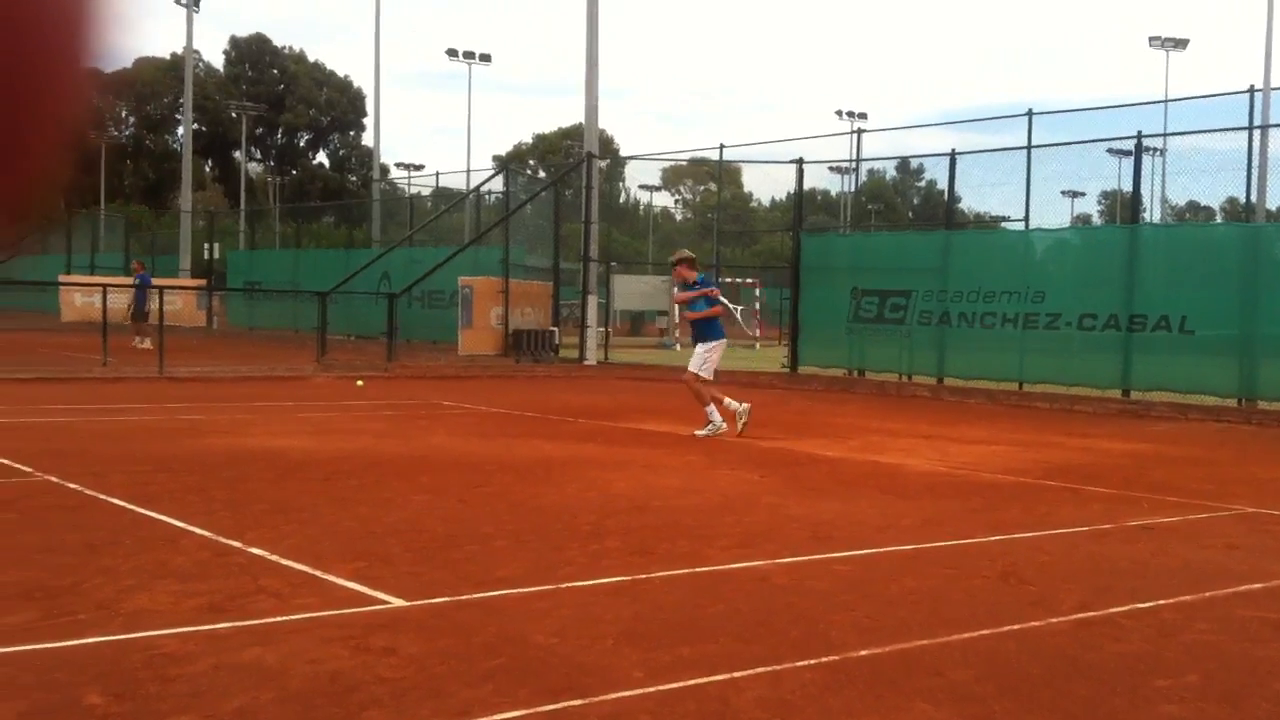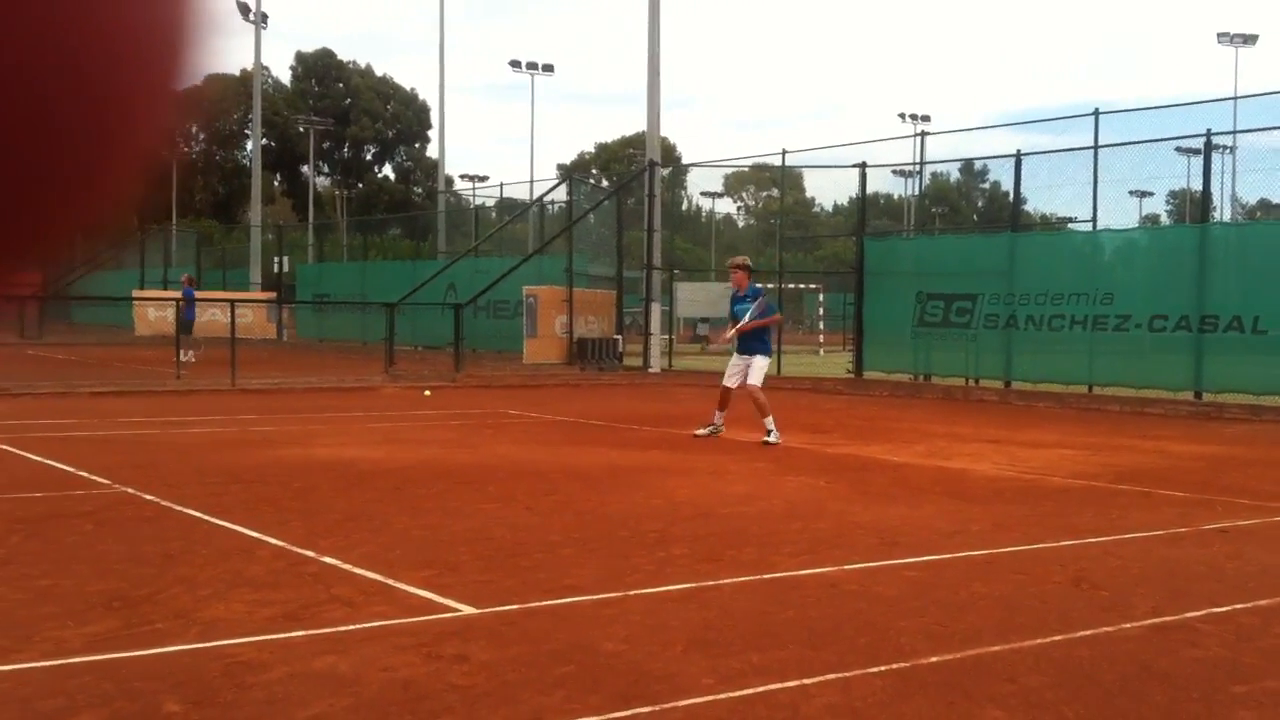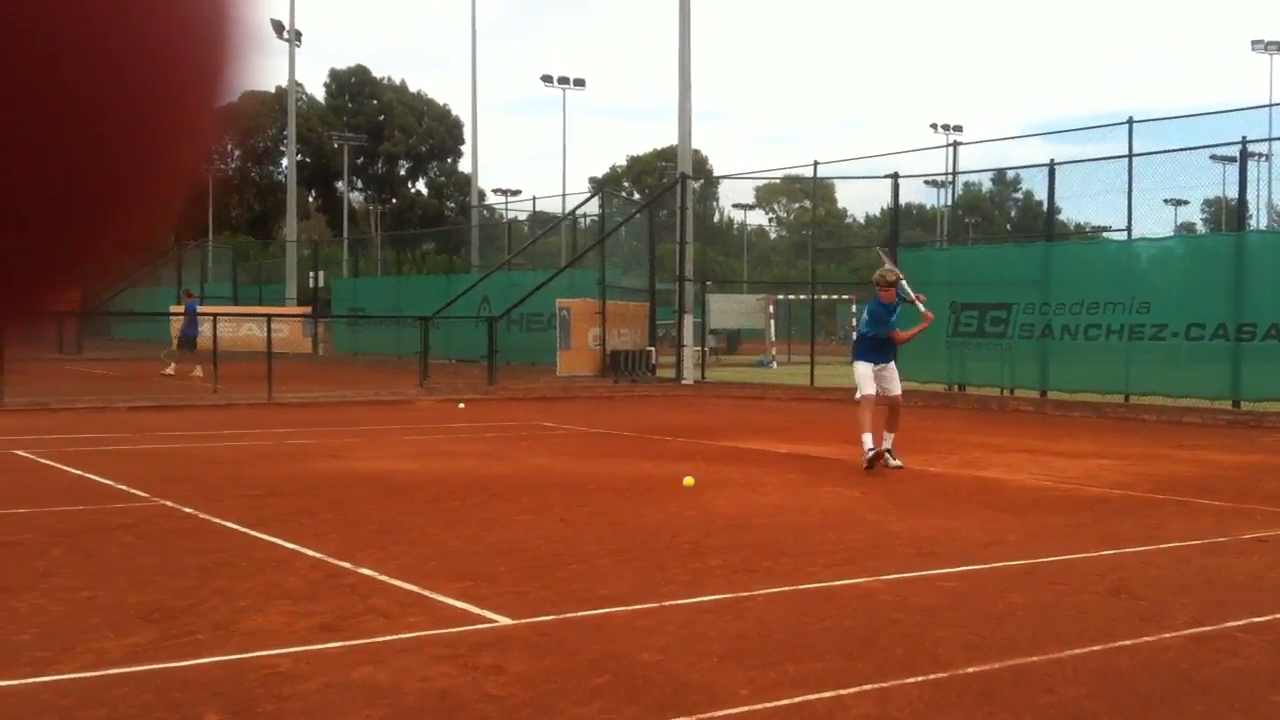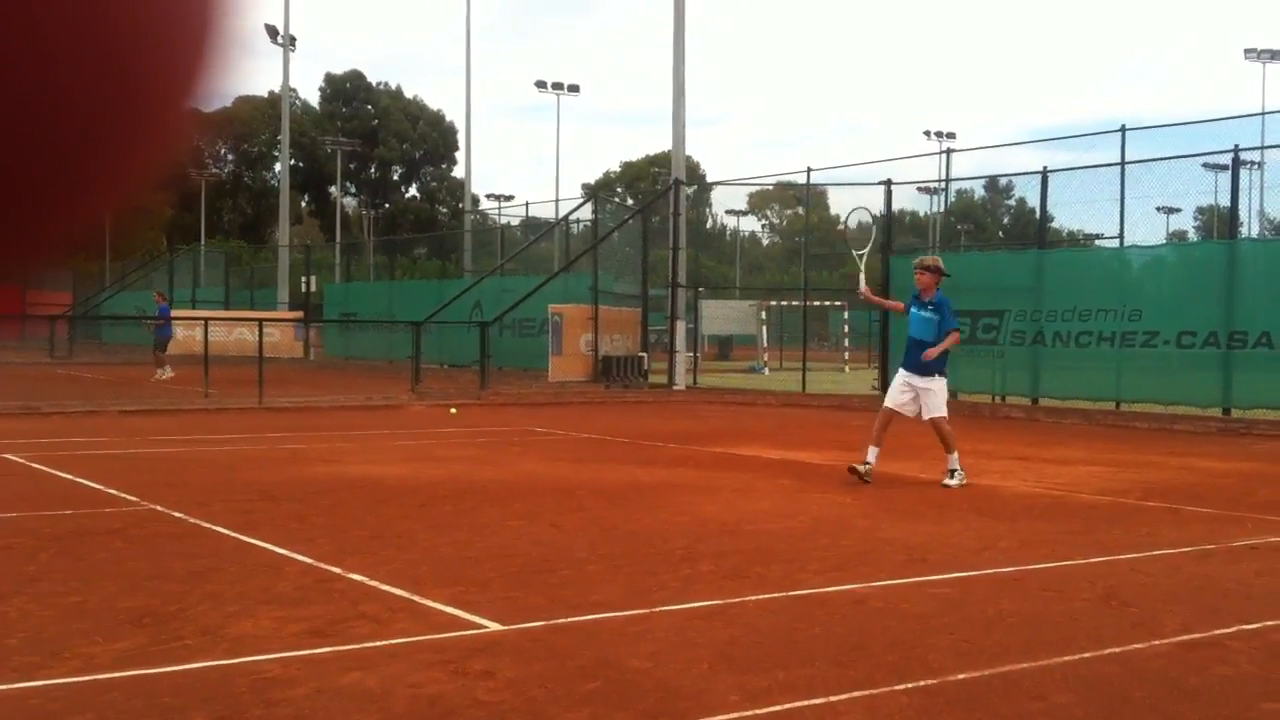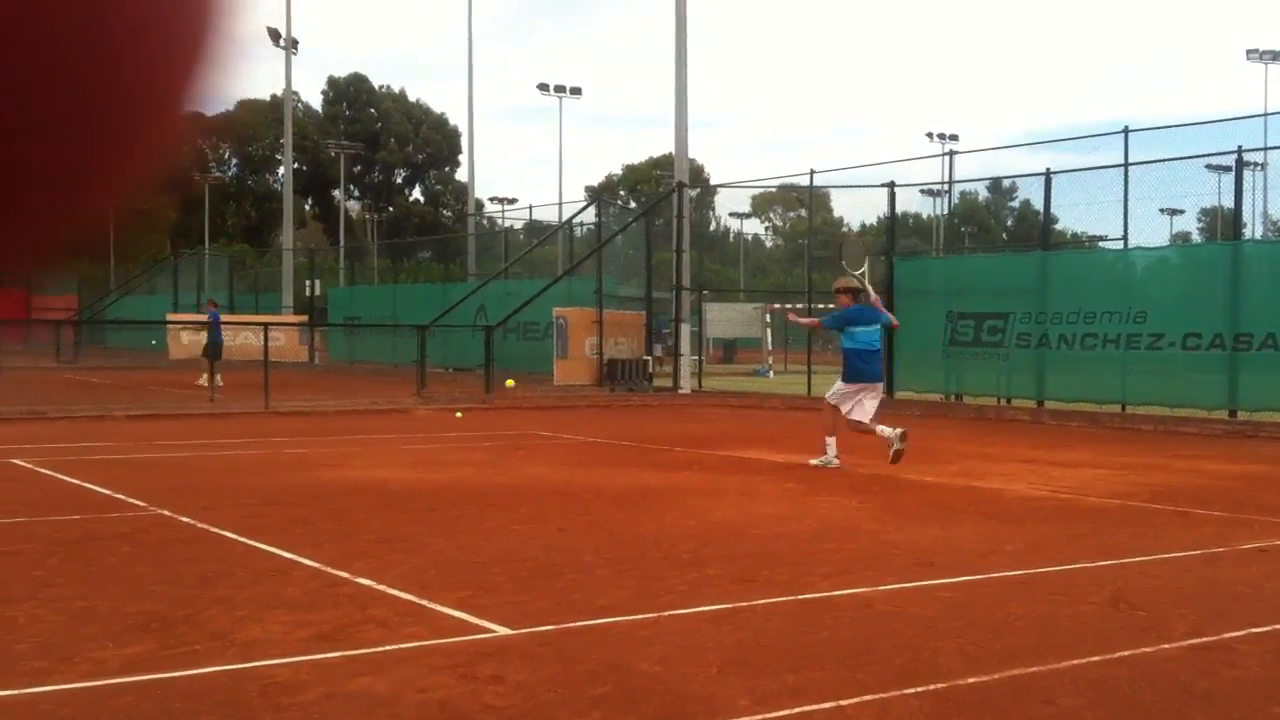
dt=1s
person 1, frame 1
left shoulder: (707, 283)
right shoulder: (685, 288)
left elbow: (719, 309)
right elbow: (678, 299)
left wrist: (696, 315)
right wrist: (703, 292)
left hip: (712, 339)
right hip: (702, 342)
left knee: (690, 379)
right knee: (702, 388)
left ankle: (717, 422)
right ankle: (739, 408)
person 1, frame 2
left shoulder: (758, 294)
right shoulder: (734, 297)
left elbow: (778, 317)
left wrist: (753, 324)
right wrist: (728, 333)
left hip: (759, 353)
right hip: (741, 352)
left knee: (752, 389)
right knee: (725, 389)
left ankle: (772, 430)
right ankle: (717, 424)
person 1, frame 3
left shoulder: (895, 297)
right shoulder: (876, 310)
right elbow: (899, 338)
left wrist: (914, 300)
right wrist: (923, 324)
left hip: (885, 359)
right hip: (864, 359)
left knee: (895, 402)
right knee: (869, 399)
left ankle: (887, 449)
right ankle: (869, 449)
person 1, frame 4
left shoulder: (942, 304)
right shoulder: (916, 299)
left elbow: (955, 335)
right elbow: (901, 307)
left wrist: (937, 349)
right wrist: (872, 298)
left hip: (931, 375)
right hip: (907, 372)
left knee: (938, 422)
right knee: (885, 414)
left ankle: (955, 470)
right ankle: (868, 464)
person 1, frame 5
left shoulder: (845, 316)
right shoulder: (874, 313)
left elbow: (817, 323)
right elbow: (895, 324)
left wrist: (797, 319)
right wrist: (880, 307)
left hip: (854, 377)
right hip: (876, 378)
left knee: (831, 405)
right knee: (856, 424)
left ankle: (831, 456)
right ankle: (892, 434)
